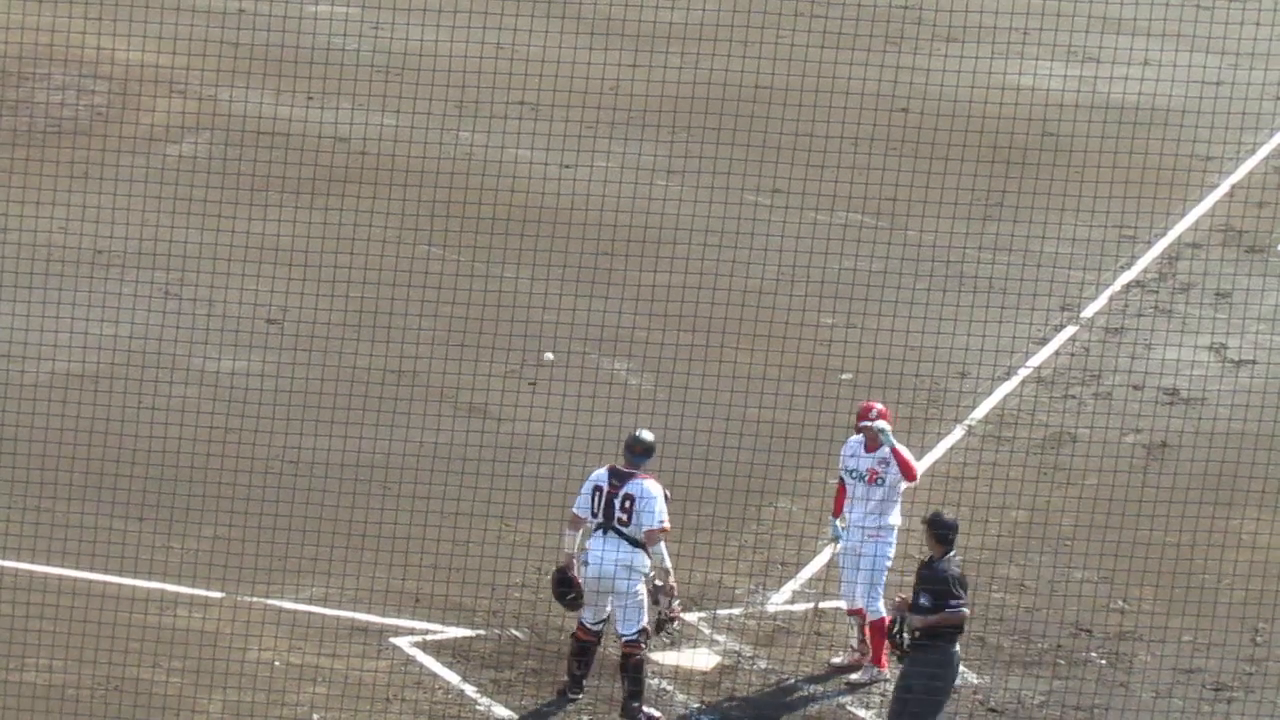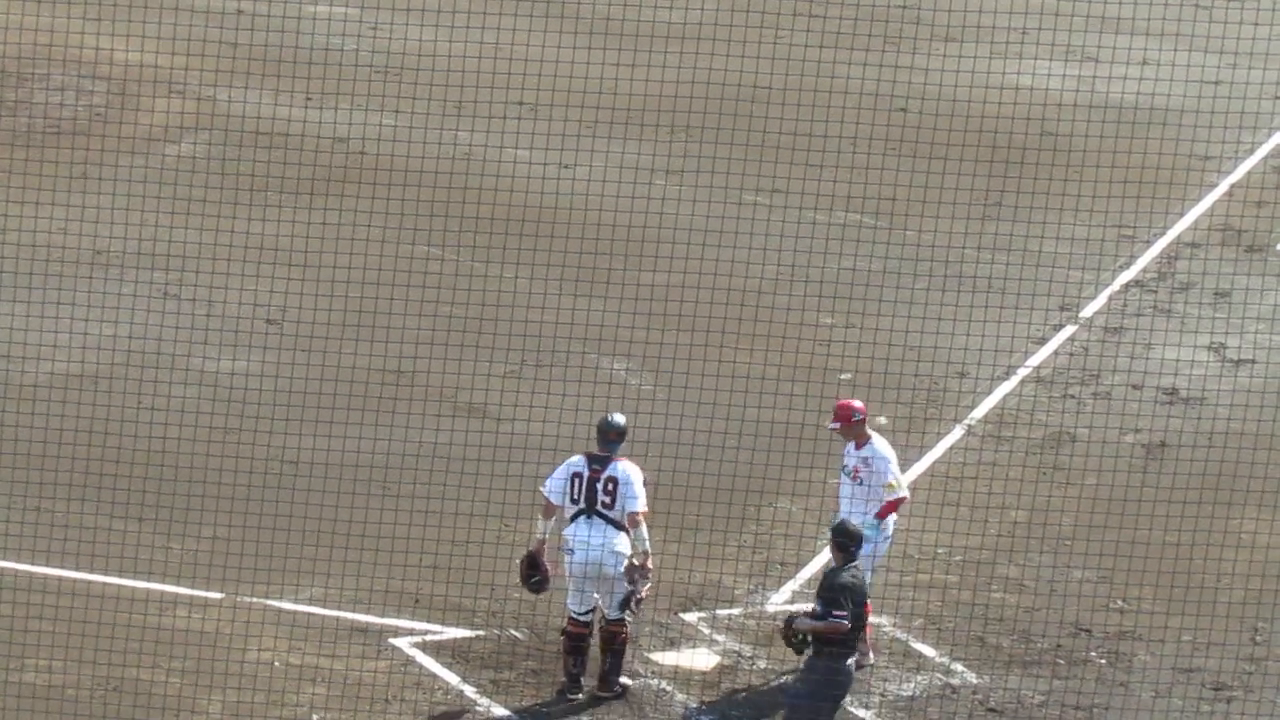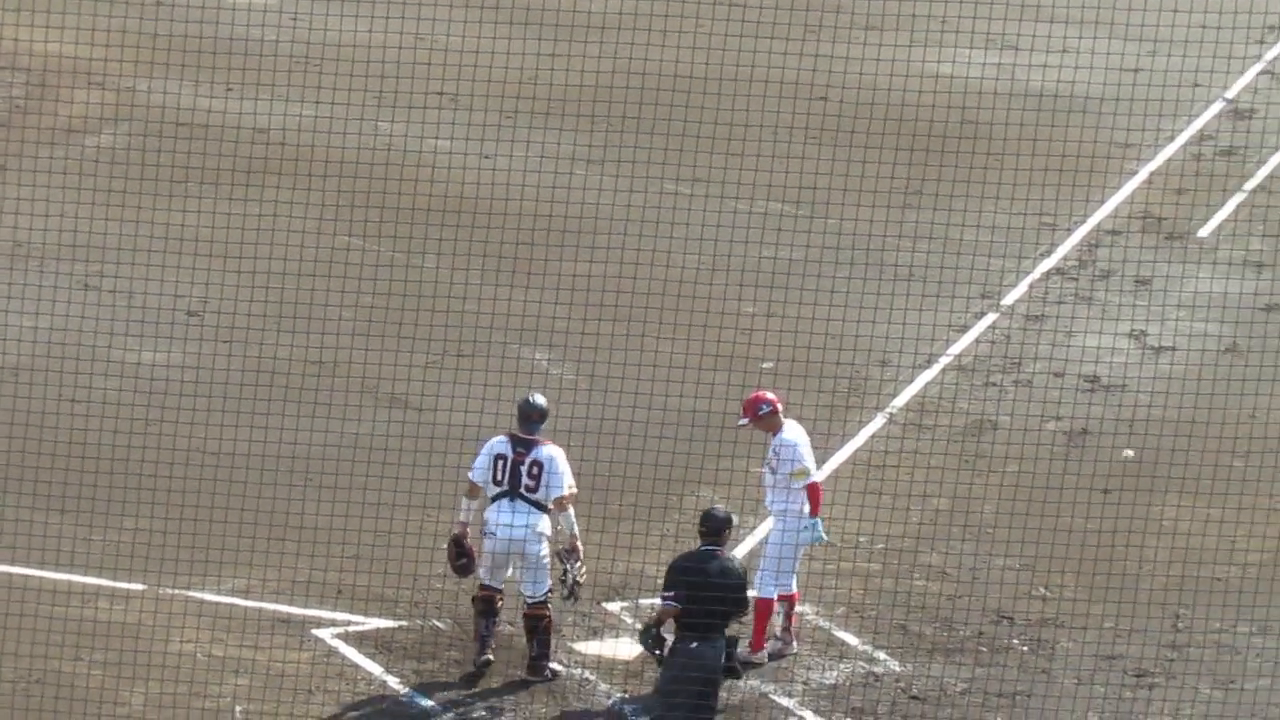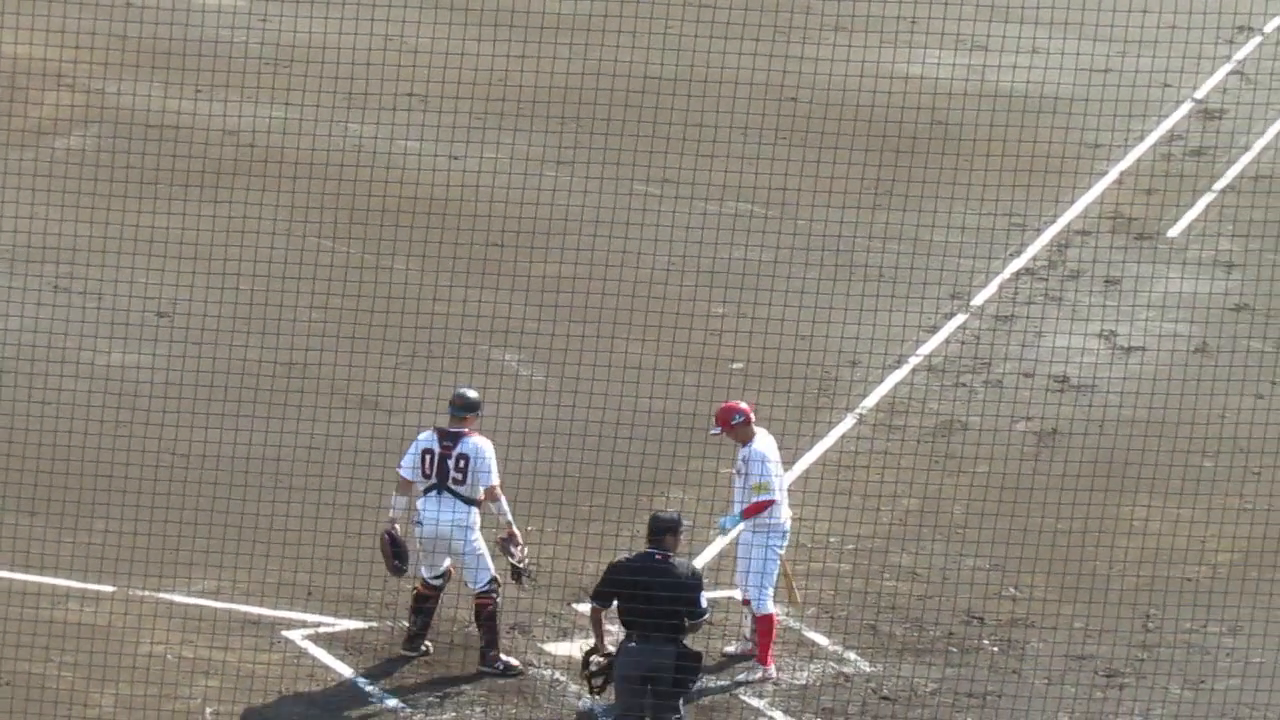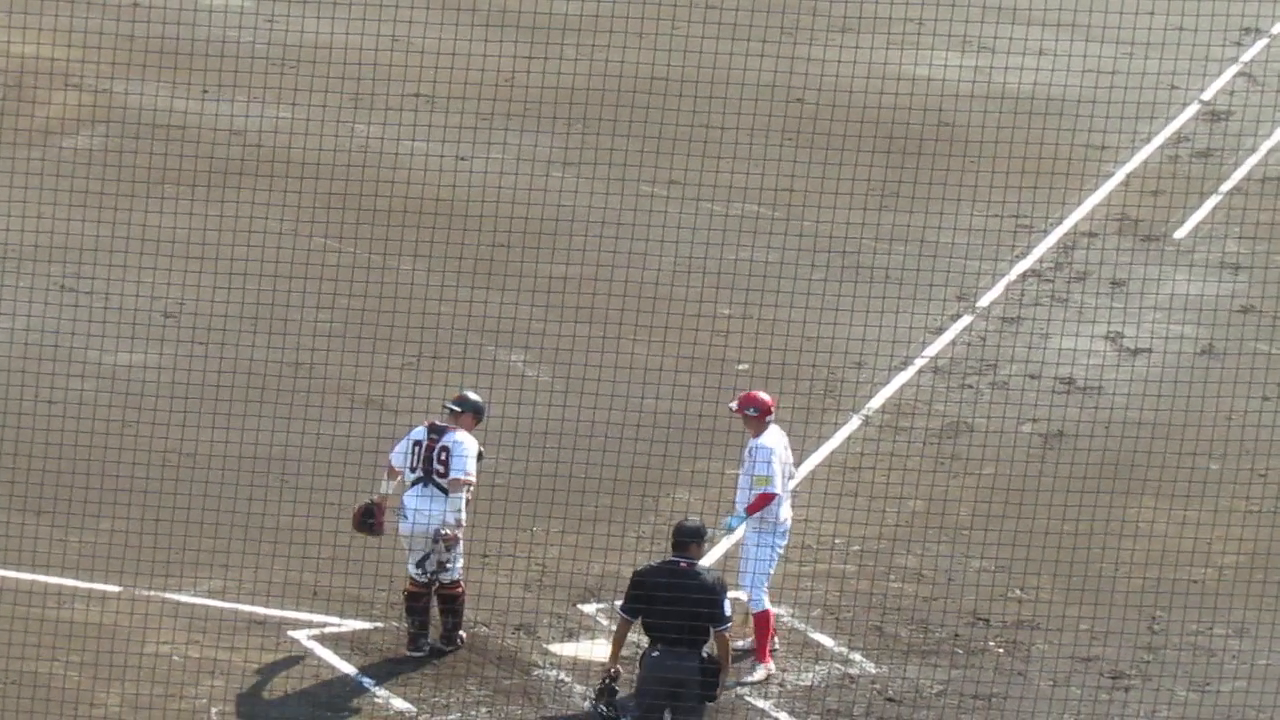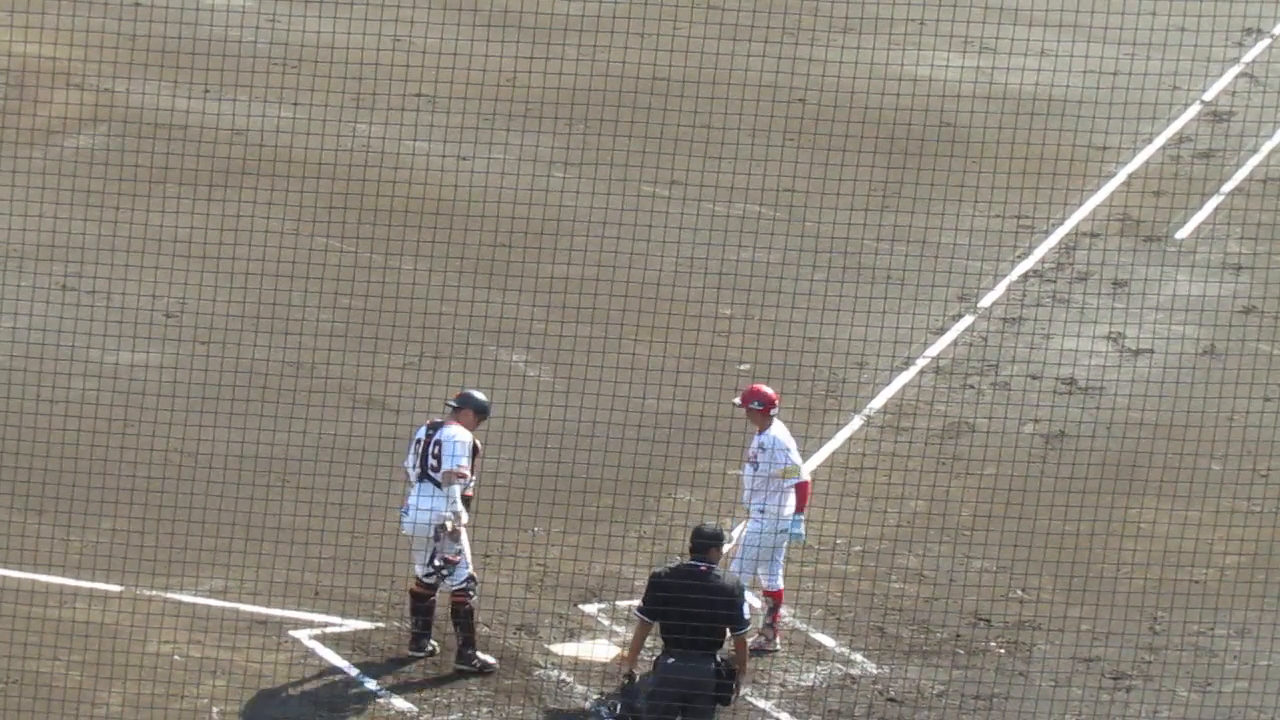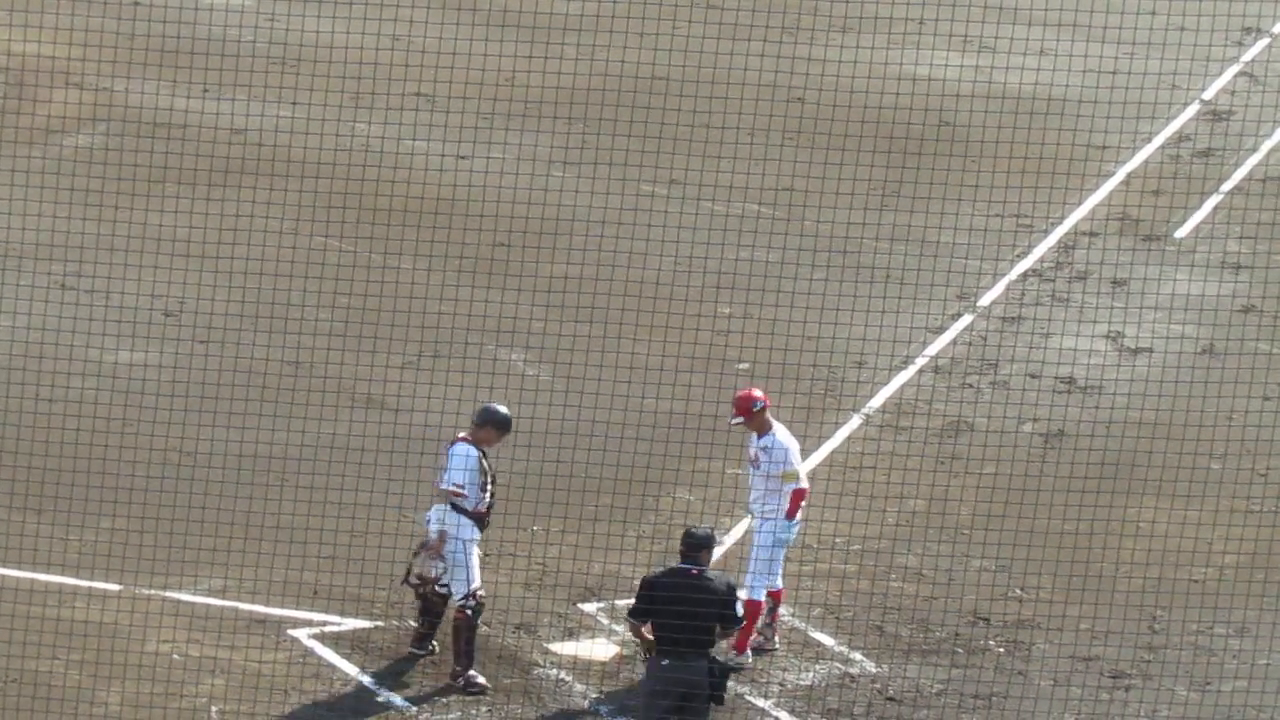
dt=0.4s
person 1, frame 1
left shoulder: (598, 476)
right shoulder: (650, 489)
left elbow: (576, 519)
right elbow: (653, 537)
left wrist: (569, 554)
right wrist: (667, 574)
left hip: (593, 564)
right hip: (627, 570)
left knee: (589, 624)
right knee: (634, 637)
left ankle: (573, 685)
person 1, frame 2
left shoulder: (573, 464)
right shoulder: (628, 471)
left elbow: (549, 505)
right elbow: (635, 518)
left wrist: (540, 540)
right wrist: (645, 555)
left hip: (577, 551)
right hip: (613, 553)
left knee: (579, 617)
right knee: (617, 616)
left ankle: (573, 683)
right ankle: (609, 681)
person 1, frame 3
left shoulder: (495, 445)
right shoulder: (553, 454)
left elbow: (474, 488)
right elbow: (561, 501)
left wrist: (463, 523)
right wrist: (574, 537)
left hip: (497, 531)
right hip: (533, 535)
left knee: (489, 589)
right knee: (538, 600)
left ankle: (483, 648)
right ankle: (538, 665)
person 1, frame 4
left shoulder: (424, 439)
right shoulder: (480, 445)
left elbow: (405, 483)
right elbow: (492, 491)
left wrist: (393, 520)
right wrist: (509, 524)
left hip: (427, 524)
right hip: (462, 527)
left knee: (431, 580)
right knee: (486, 588)
left ankle: (414, 641)
right ankle: (490, 657)
person 1, frame 5
left shoulder: (419, 432)
right shoulder: (465, 441)
left elbow: (394, 466)
right elbow: (458, 485)
left wrist: (383, 495)
right wrist: (457, 525)
left hip: (411, 517)
right hip: (443, 521)
left knee: (419, 577)
right knee: (450, 579)
left ankle: (417, 641)
right ankle: (450, 637)
person 1, frame 6
left shoulder: (425, 431)
right shoulder: (460, 436)
left elbow: (412, 470)
right elbow: (451, 478)
right wrist: (456, 518)
left hip: (415, 515)
right hip: (443, 518)
left knee: (425, 577)
right knee: (462, 583)
left ankle: (419, 641)
right ankle: (467, 653)
person 1, frame 7
left shoulder: (464, 447)
right shoulder: (467, 452)
right elbow: (448, 495)
right wrist: (441, 536)
left hip: (452, 530)
right hip: (458, 533)
left knee: (441, 586)
right knee: (470, 599)
left ankle: (422, 640)
right ankle: (462, 670)
person 2, frame 1
left shoulder: (895, 452)
right shoulder: (851, 446)
left elbow: (913, 476)
left wrist: (890, 443)
right wrist: (834, 519)
left hip: (879, 536)
right hip: (851, 531)
left knee: (872, 600)
right knee: (850, 596)
left ankle: (878, 665)
right ankle: (859, 650)
person 2, frame 2
left shoulder: (879, 453)
right shoulder: (852, 445)
left elbow: (900, 496)
left wrist: (873, 522)
right wrist: (841, 518)
left hip: (872, 530)
right ankle: (861, 649)
person 2, frame 3
left shoulder: (789, 440)
right shoulder: (785, 431)
left elbow: (812, 482)
left wrist: (815, 520)
left hip: (793, 520)
right hip: (788, 517)
left knee: (766, 581)
right knee: (784, 580)
left ankle: (756, 649)
right ankle: (785, 639)
person 2, frame 4
left shoulder: (758, 452)
right shoulder: (756, 439)
left elbow: (767, 499)
left wrist: (736, 518)
left hip: (767, 530)
right hip: (755, 526)
left knee: (760, 594)
right knee: (746, 584)
left ankle: (765, 664)
right ankle: (753, 640)
person 2, frame 5
left shoulder: (764, 445)
right shoulder: (774, 434)
left elbow: (770, 492)
right elbow: (789, 474)
left wrist: (741, 515)
left hip: (768, 527)
right hip: (759, 524)
left knee: (756, 591)
right knee: (749, 582)
left ankle: (763, 662)
right ankle: (765, 638)
person 2, frame 6
left shoulder: (776, 439)
right shoulder: (766, 432)
left elbow: (802, 480)
left wrist: (798, 519)
right wrist: (753, 499)
left hip: (768, 517)
right hip: (768, 514)
left knee: (739, 574)
right knee: (770, 575)
right ankle: (769, 635)
person 2, frame 7
left shoulder: (782, 443)
right shoulder: (757, 435)
left elbow: (800, 488)
left wrist: (787, 524)
right wrist: (754, 503)
left hip: (776, 520)
right hip: (763, 516)
left knee: (755, 581)
right knee: (770, 577)
left ankle: (740, 650)
right ankle: (767, 634)
person 3, frame 1
left shoulder: (946, 573)
right shoulder: (930, 566)
left elbow: (961, 614)
left wrist: (924, 621)
right wrist: (909, 607)
left hip: (940, 656)
right hip: (921, 652)
person 3, frame 2
left shoulder: (839, 581)
right shoulder: (853, 576)
left elbow: (841, 625)
left wrist: (808, 625)
right wrist: (813, 615)
left hip: (829, 668)
right hip: (823, 662)
person 3, frame 3
left shoulder: (685, 563)
right shoulder: (736, 568)
left elbow: (669, 608)
right elbow: (742, 611)
left wrist: (655, 620)
left hip: (688, 649)
right hip: (718, 649)
person 3, frame 4
left shoulder: (621, 568)
right shoulder: (688, 573)
left elbow: (596, 609)
right elbow: (699, 621)
left wrist: (599, 639)
left hip: (633, 651)
right hip: (669, 654)
person 3, frame 5
left shoulder: (645, 576)
right shoulder: (712, 583)
left elbow: (625, 622)
right elbow: (721, 634)
left wrist: (613, 659)
right wrist: (724, 669)
left hip: (656, 660)
right hip: (692, 664)
person 3, frame 6
left shoulder: (663, 578)
right shoulder: (731, 586)
left elbow: (645, 624)
right elbow: (739, 637)
left wrist: (630, 660)
right wrist: (741, 672)
left hip: (671, 665)
right hip: (706, 669)
person 3, frame 7
left shoulder: (655, 582)
right shoulder: (723, 587)
left elbow: (635, 625)
right elbow: (732, 628)
left wrist: (647, 640)
left hip: (664, 667)
right hip: (700, 669)
